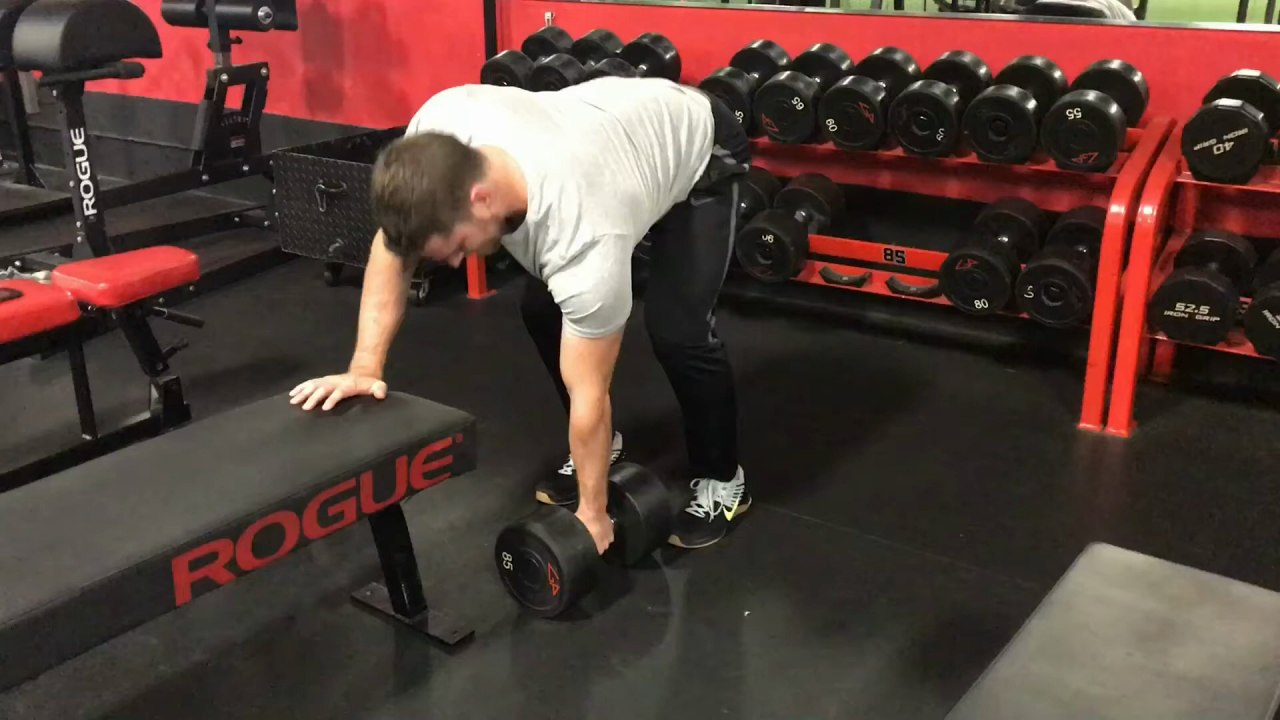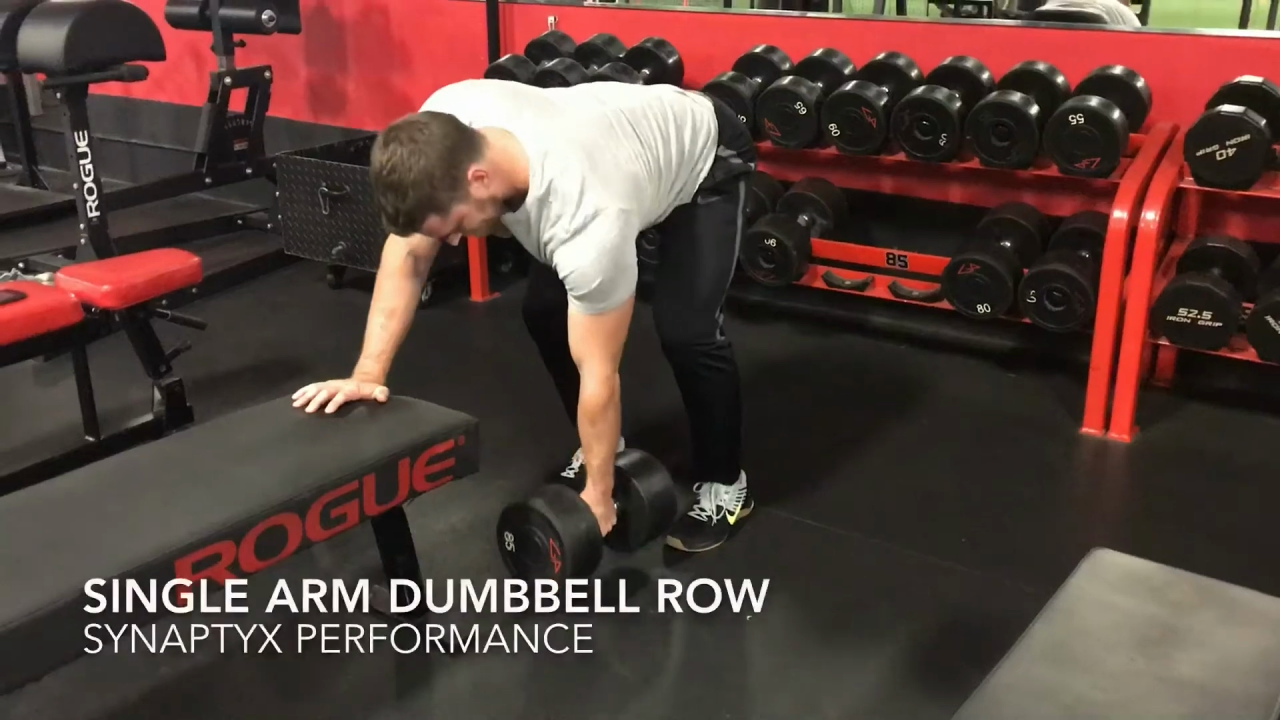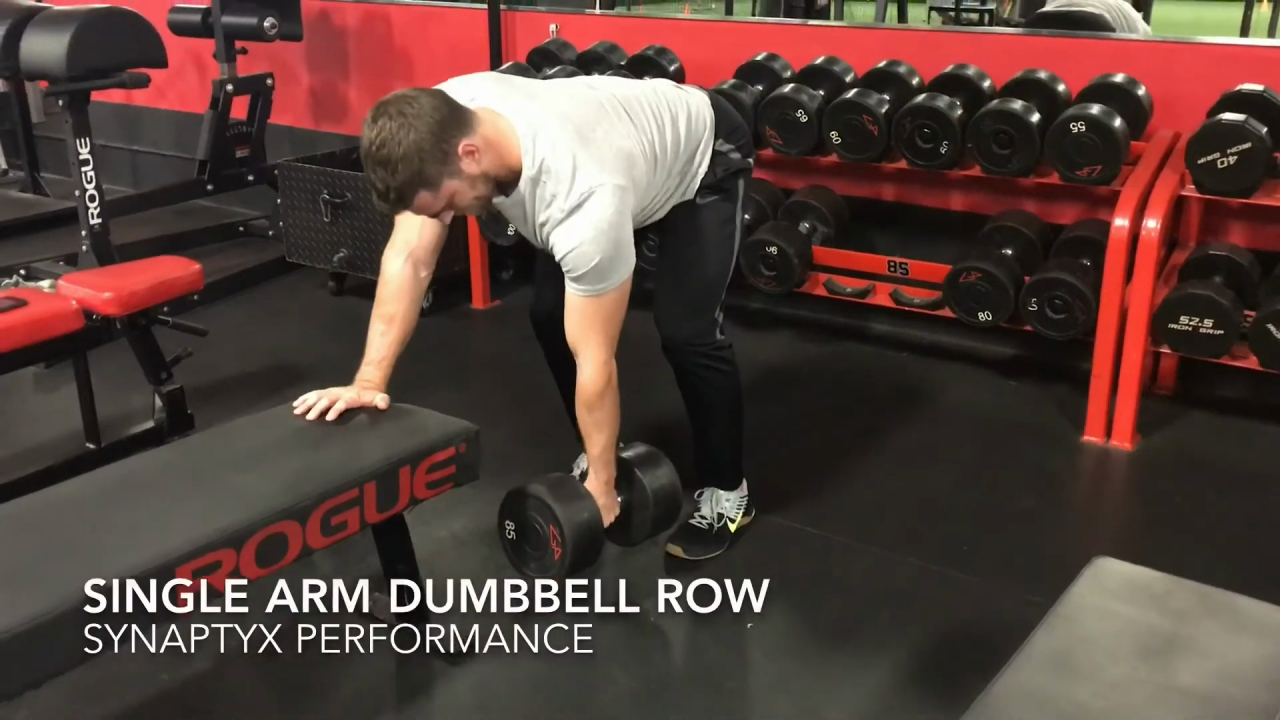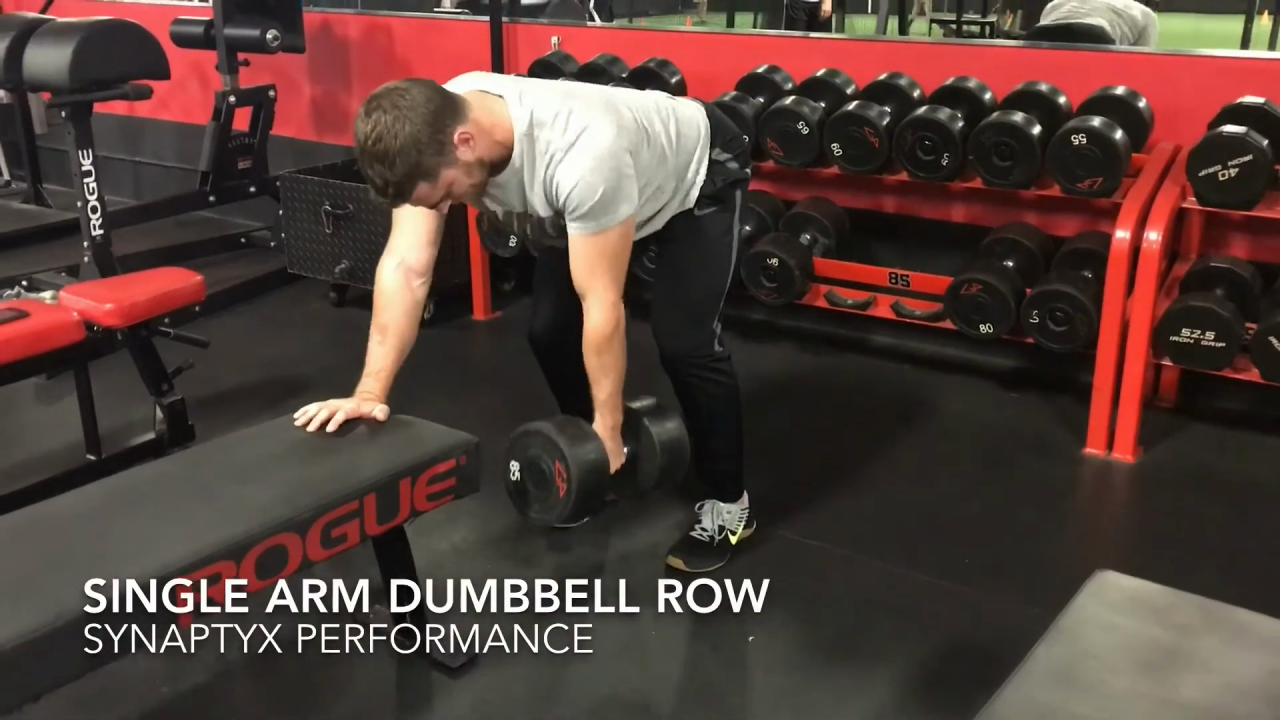
dt=0.5s
person 1, frame 1
left shoulder: (584, 239)
right shoulder: (438, 140)
left elbow: (588, 394)
right elbow: (394, 244)
left wrist: (593, 512)
right wrist: (365, 367)
left hip: (699, 151)
right hip: (619, 126)
left knee: (676, 332)
right knee: (541, 311)
left ankle: (721, 481)
right ankle: (601, 444)
person 1, frame 2
left shoulder: (588, 217)
right shoulder: (444, 129)
left elbow: (598, 375)
right elbow: (407, 253)
left wrist: (598, 496)
right wrist: (368, 373)
left hip: (706, 157)
right hip: (630, 135)
left knee: (685, 331)
right knee: (544, 312)
left ankle: (724, 484)
right ankle: (602, 446)
person 1, frame 3
left shoulder: (582, 197)
right shoulder: (437, 126)
left elbow: (595, 361)
right elbow: (409, 258)
left wrist: (602, 484)
right wrist: (370, 381)
left hip: (702, 153)
right hip: (629, 135)
left knee: (684, 332)
right knee: (550, 317)
left ankle: (726, 491)
right ankle: (601, 455)
person 1, frame 4
left shoulder: (581, 152)
right shoulder: (431, 129)
left elbow: (602, 306)
right elbow: (406, 266)
left wrist: (607, 429)
right wrist: (370, 391)
left hip: (698, 170)
left knee: (683, 343)
right knee: (550, 332)
left ankle: (728, 503)
